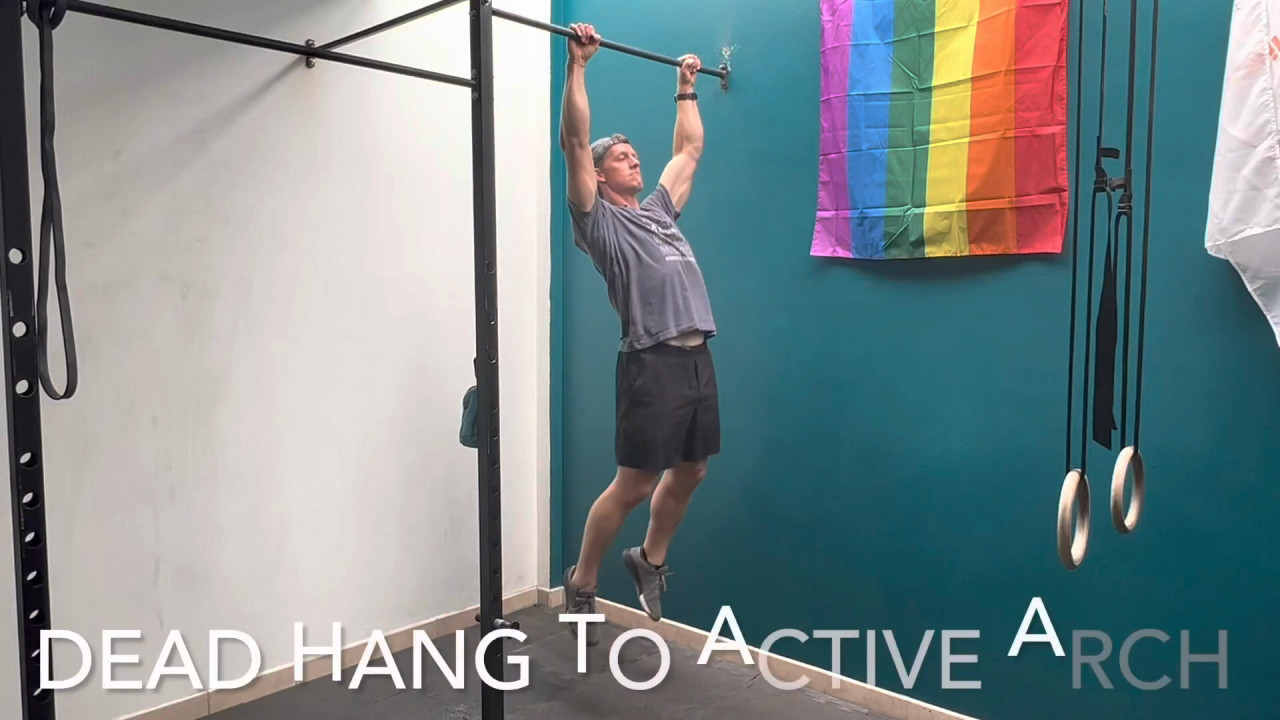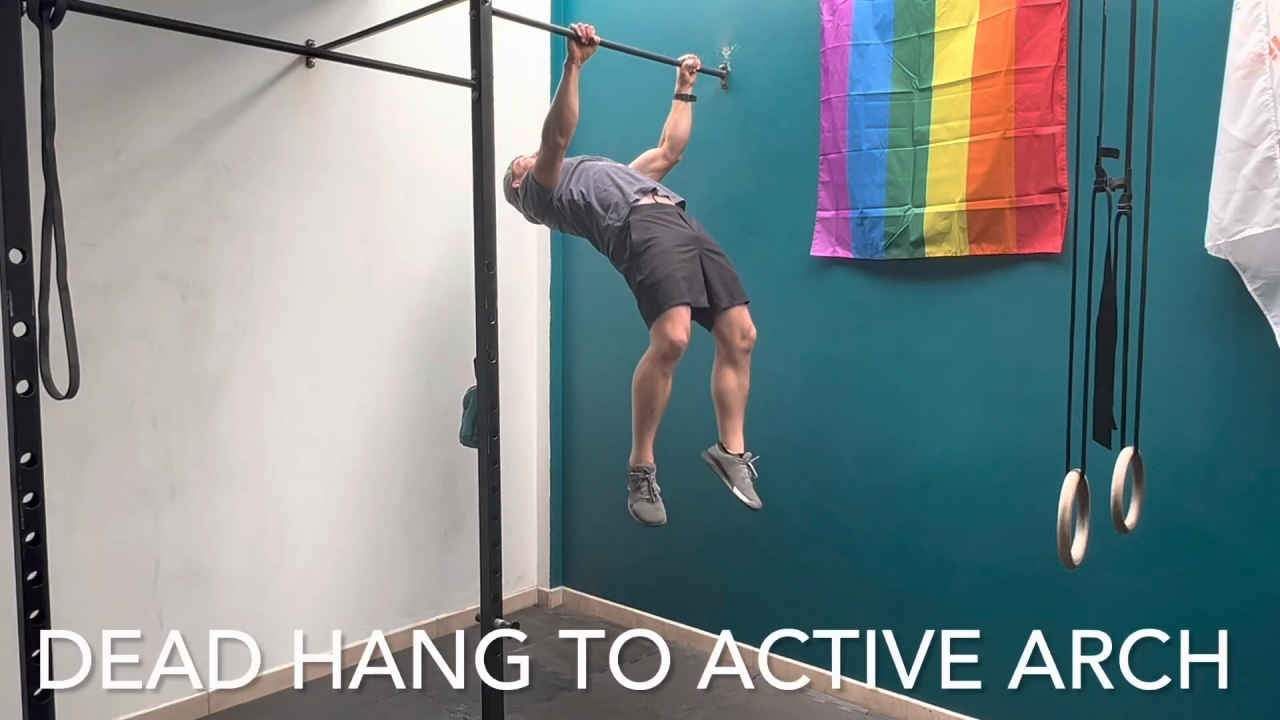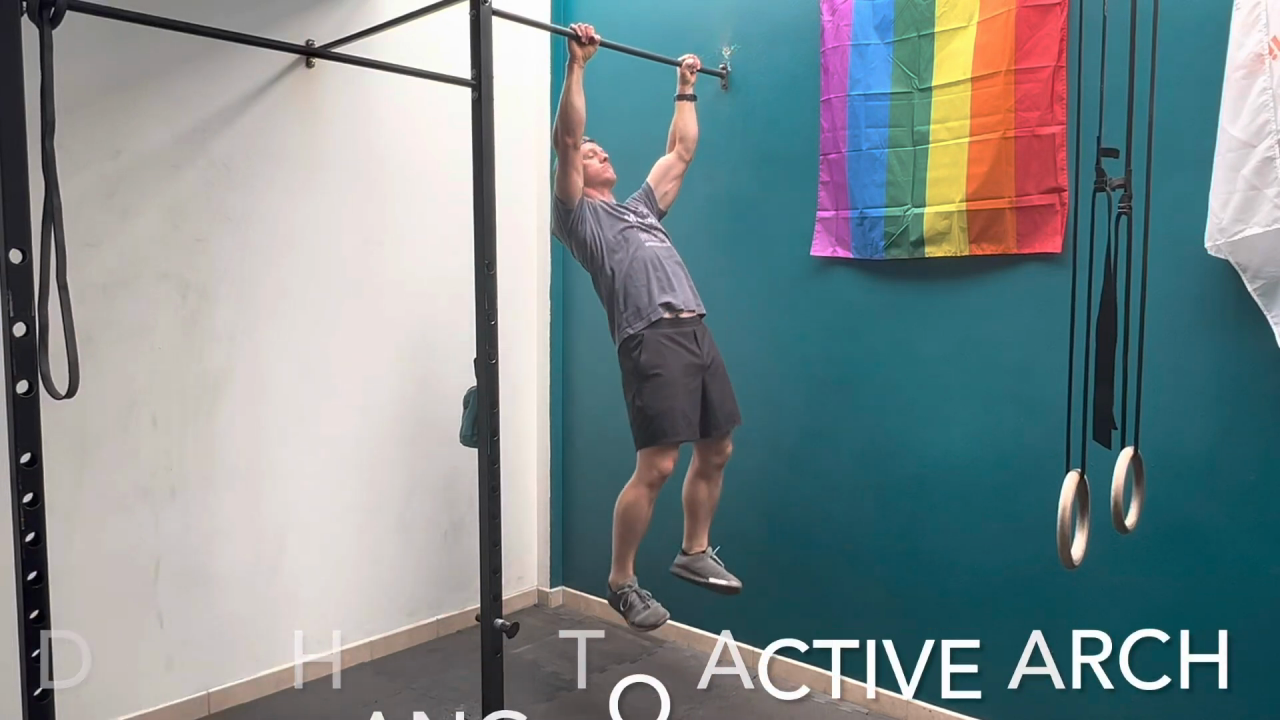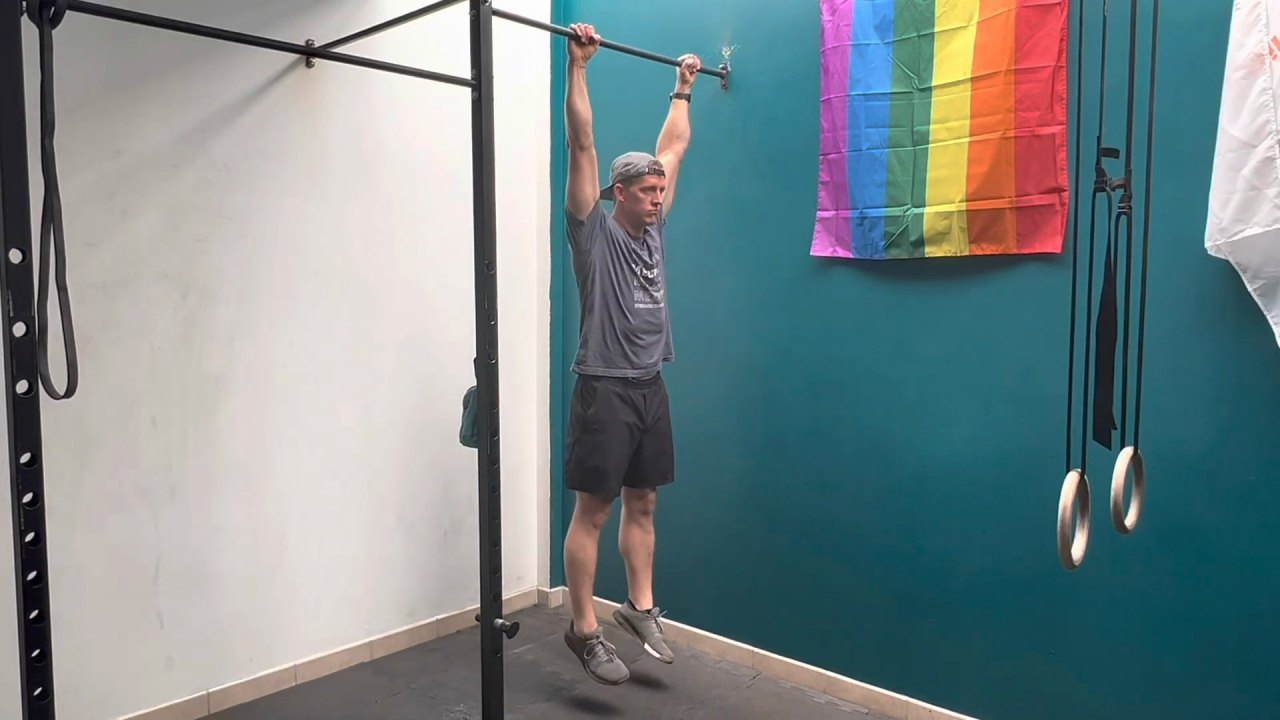
dt=1s
person 1, frame 1
left shoulder: (659, 210)
right shoulder: (594, 217)
left elbow: (689, 150)
right elbow: (574, 141)
left wrist: (685, 86)
right wrist: (577, 64)
left hip: (698, 358)
right hip: (653, 363)
left knee: (688, 473)
right knee: (635, 484)
left ankle: (650, 561)
right ankle: (581, 584)
person 1, frame 2
left shoulder: (601, 173)
right shoulder: (541, 194)
left elbow: (667, 154)
right elbow: (557, 137)
left wrist: (684, 88)
right wrist: (574, 63)
left hip: (684, 224)
right hip: (643, 229)
left knee: (740, 337)
right knee: (671, 339)
left ankle: (731, 452)
right ankle: (641, 468)
person 1, frame 3
left shoulder: (640, 205)
right shoulder: (577, 213)
left elbow: (680, 151)
right elbow: (564, 140)
left wrist: (685, 87)
right wrist: (577, 63)
left hip: (696, 332)
right hip: (650, 340)
left knee: (716, 452)
right knee: (655, 467)
left ankle: (695, 553)
right ankle: (621, 583)
person 1, frame 4
left shoulder: (652, 227)
right shoulder: (592, 228)
left elbow: (673, 147)
right elbow: (580, 146)
left wrist: (682, 87)
right wrist: (577, 64)
left hip: (650, 389)
right hip: (604, 390)
left knee: (642, 505)
right knee: (592, 510)
left ankle: (640, 609)
right ankle: (584, 630)
